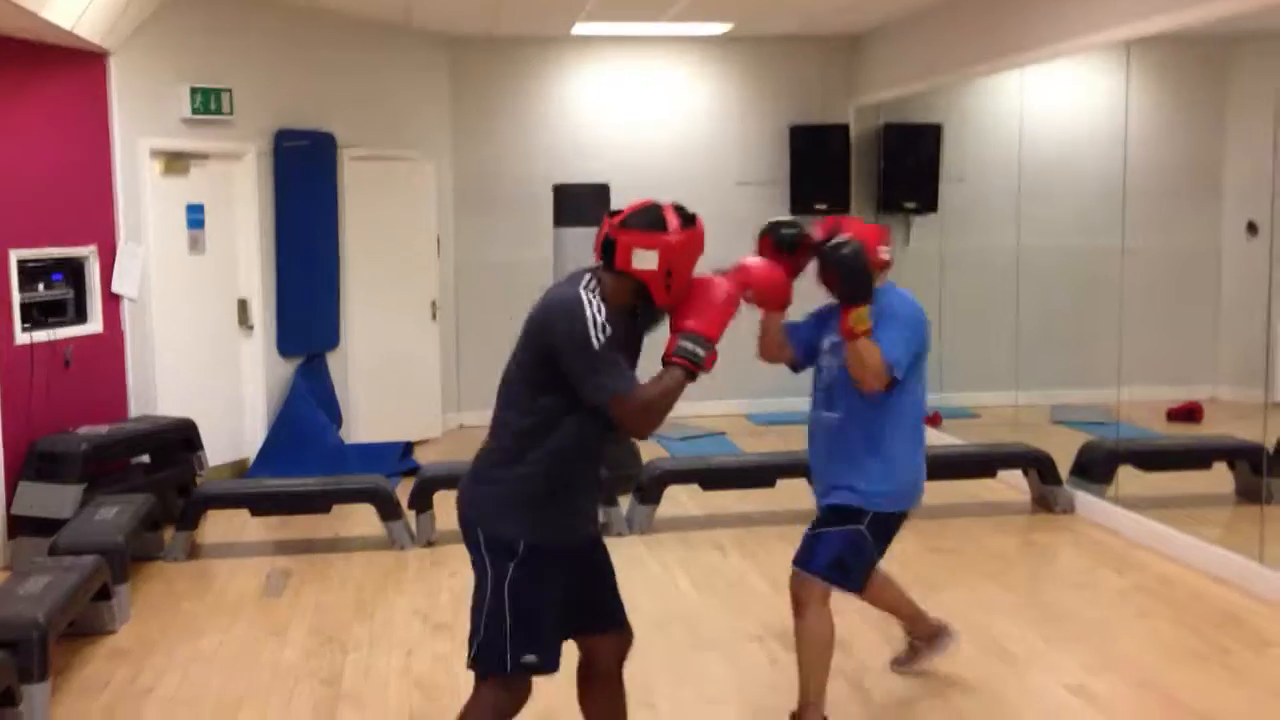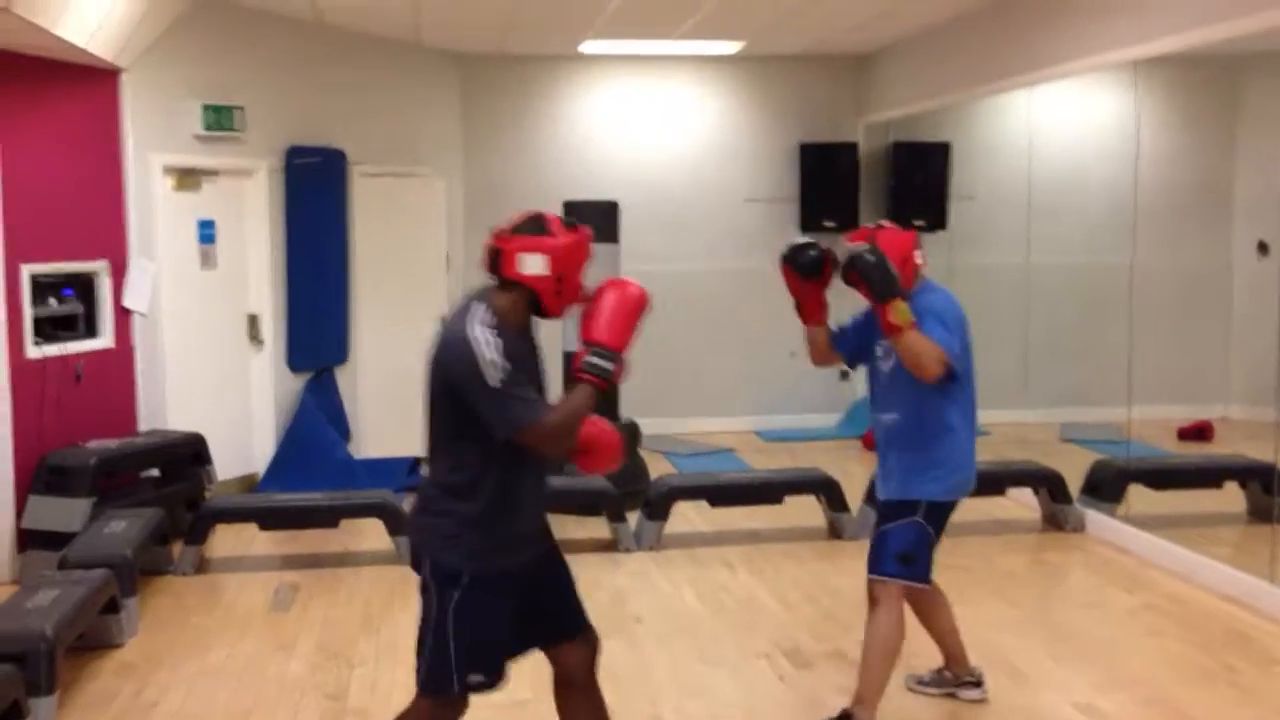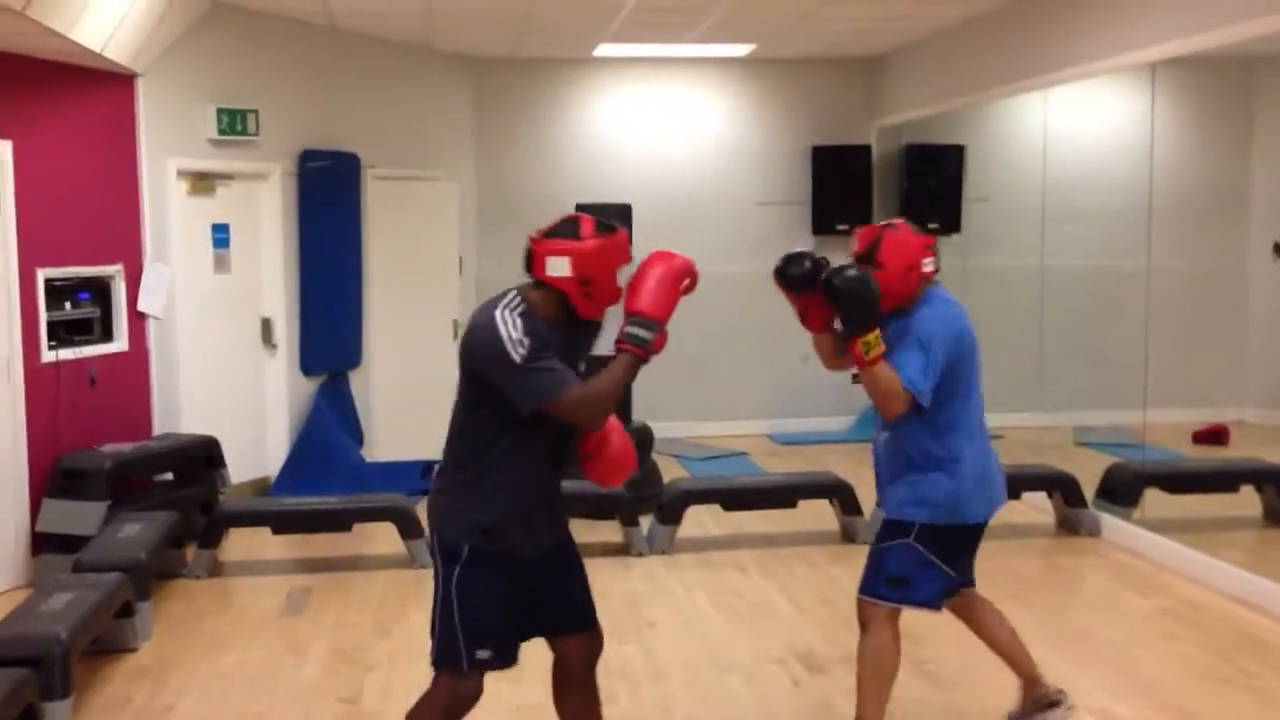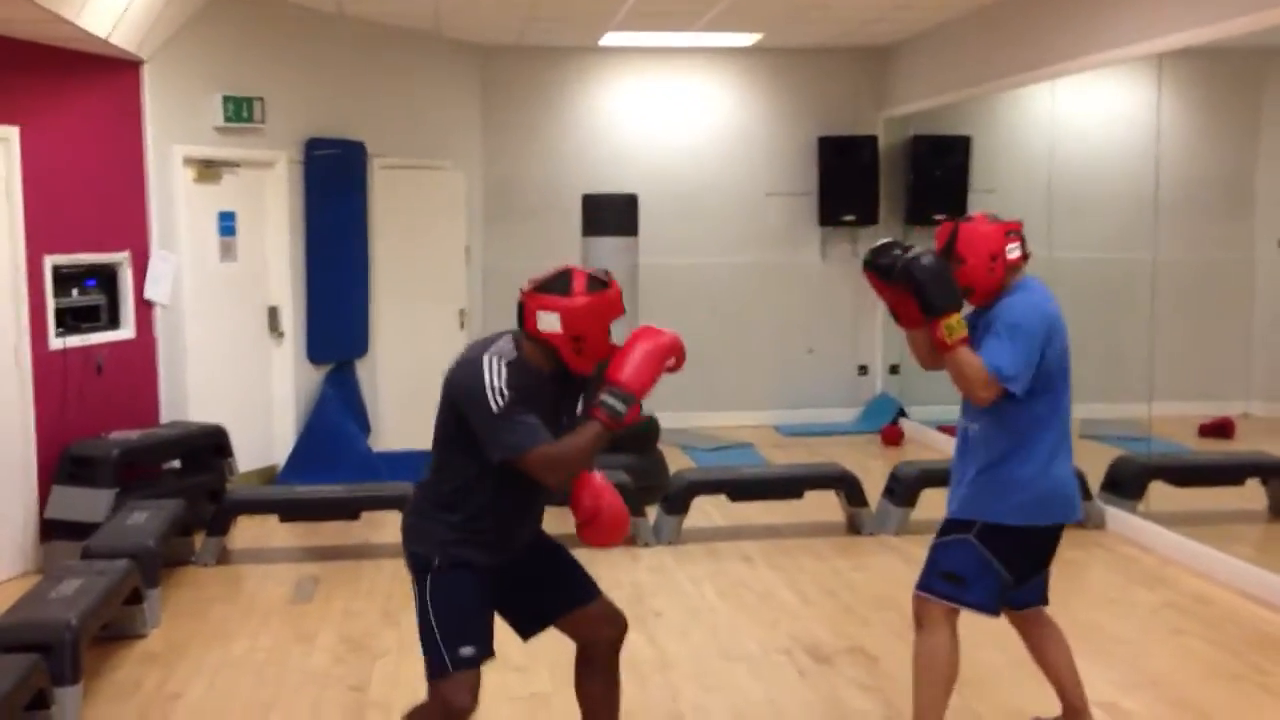
dt=0.5s
person 1, frame 1
left shoulder: (901, 313)
right shoulder: (834, 315)
left elbow: (870, 378)
right elbow: (775, 352)
left wrist: (854, 307)
left hip: (874, 482)
right hip: (845, 476)
left knee: (809, 587)
right knee: (852, 574)
right ankle: (927, 628)
person 1, frame 2
left shoulder: (935, 306)
right shoulder: (880, 315)
left elbow: (929, 367)
right elbow: (824, 354)
left wrist: (890, 302)
right wrist: (809, 298)
left hip: (929, 473)
right hip: (903, 470)
left knee: (884, 590)
right knee: (912, 578)
right ankle: (961, 672)
person 1, frame 3
left shoulder: (934, 322)
right shoulder: (898, 314)
left elbow: (892, 403)
right elbow: (834, 359)
left wrist: (864, 330)
right wrist: (812, 308)
left hip: (934, 493)
right hip: (956, 486)
left knee: (877, 609)
right knee: (959, 596)
person 1, frame 4
left shoulder: (1024, 309)
right shoulder: (1004, 305)
left elbow: (982, 387)
right elbow: (933, 358)
left wrist: (945, 315)
right wrist: (904, 301)
left hip: (1007, 495)
right hip: (1034, 491)
left knee: (933, 608)
right knee: (1025, 610)
person 2, frame 1
left shoulder: (617, 297)
right shoulder: (579, 311)
left elbow: (670, 304)
right elbow: (637, 418)
left wrist: (740, 281)
right wrist: (692, 347)
left hip: (565, 514)
right hip: (516, 519)
left knee: (607, 646)
person 2, frame 2
left shoulder: (511, 320)
right shoulder: (473, 341)
right elbow: (549, 438)
left wrist: (578, 420)
right wrist: (600, 359)
left hip: (521, 535)
right hip: (465, 549)
left knee: (578, 656)
person 2, frame 3
left shoulder: (574, 319)
right shoulder: (500, 328)
right elbow: (583, 407)
left wrist: (598, 426)
right wrist: (643, 330)
left hip: (539, 524)
right hip: (476, 531)
left knee: (580, 649)
person 2, frame 4
left shoulder: (563, 367)
right shoulder: (486, 373)
right elbow: (550, 468)
left wrist: (584, 480)
right wrist: (621, 397)
left hip: (515, 539)
right hip: (451, 548)
left knee: (604, 629)
